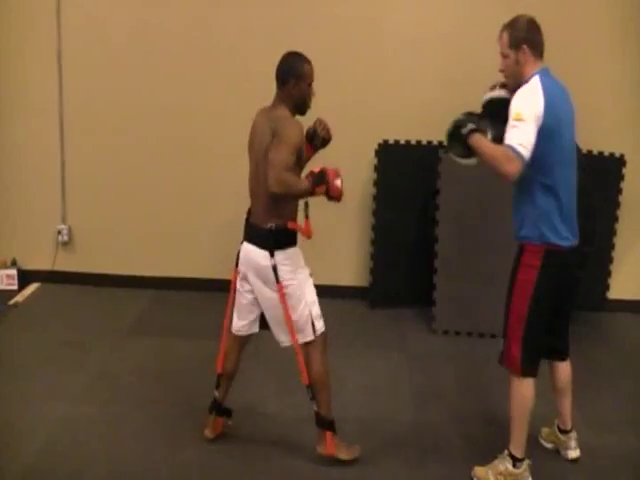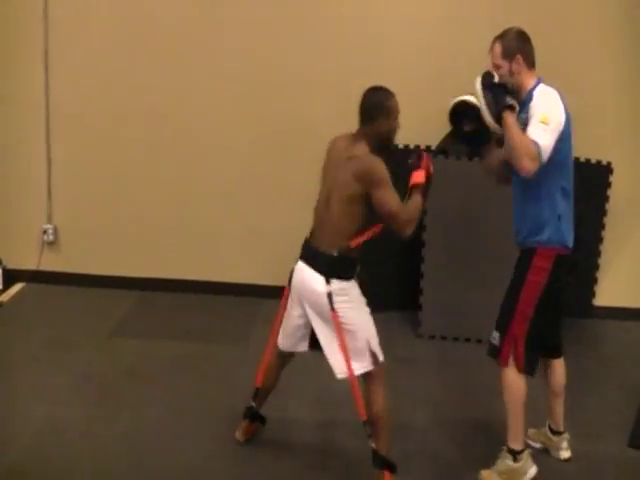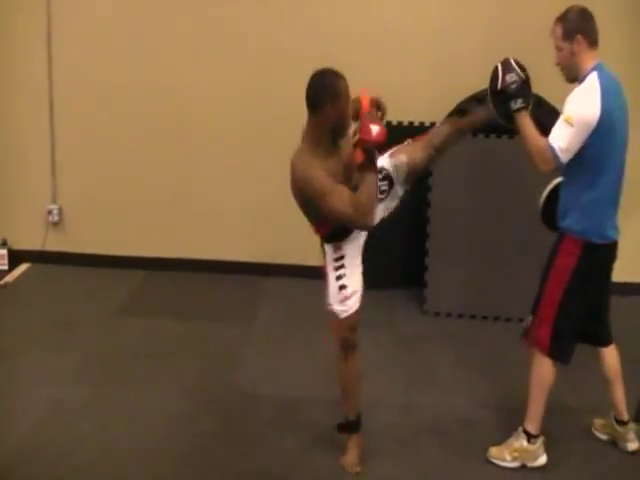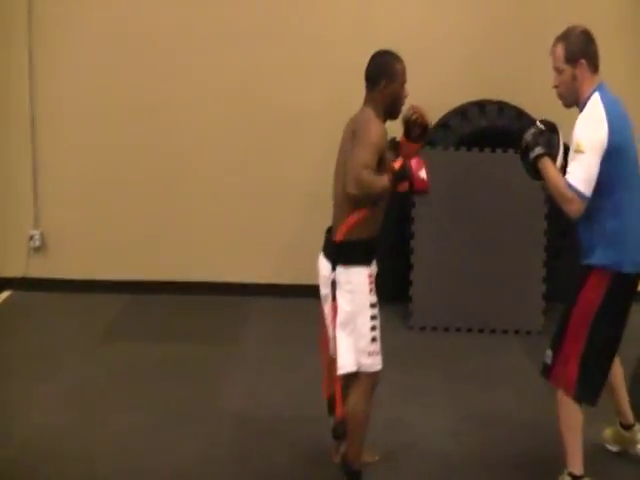
dt=1s
person 1, frame 1
left shoulder: (530, 95)
right shoulder: (556, 91)
left elbow: (511, 166)
left wrist: (470, 134)
right wrist: (502, 122)
left hip: (541, 243)
right hip: (565, 239)
left knee: (521, 353)
right knee: (555, 343)
right ankle: (566, 433)
person 1, frame 2
left shoulder: (546, 101)
right shoulder: (527, 105)
left elbow: (529, 165)
right elbow: (501, 174)
left wrist: (504, 112)
right wrist: (485, 142)
left hip: (546, 245)
right hip: (546, 242)
left knee: (510, 349)
right knee: (548, 343)
right ankle: (558, 434)
person 1, frame 3
left shoulder: (588, 94)
left elbow: (547, 160)
left wrist: (518, 107)
right wrist: (566, 187)
left hip: (581, 234)
right hip: (601, 230)
left knee: (545, 335)
right knee: (596, 329)
left ankle: (529, 440)
person 1, frame 4
left shoulder: (592, 120)
left elbow: (573, 202)
left wrist: (540, 156)
right wrist: (554, 162)
left knee: (568, 369)
right knee: (600, 349)
person 2, frame 1
left shoulder: (262, 118)
right shoulder: (287, 125)
right elbow: (278, 184)
left wrist: (312, 144)
right wrist: (319, 181)
left hip: (251, 243)
right hip: (277, 250)
left knee: (239, 334)
right knee: (314, 341)
left ankle: (216, 417)
right ankle: (328, 438)
person 2, frame 2
left shoulder: (339, 144)
right shoulder: (370, 166)
right elbow: (405, 226)
right wrist: (419, 182)
left hip: (306, 267)
right hip: (334, 281)
left knee: (284, 351)
right knee: (374, 373)
left ankle: (250, 421)
person 2, frame 3
left shoulder: (327, 126)
right shoulder: (307, 170)
left elbow: (355, 104)
right elbow: (358, 214)
left wrist: (367, 108)
right wrist: (367, 160)
right hip: (343, 238)
left knee: (429, 146)
right knee: (346, 334)
left ankle: (481, 114)
right ankle: (352, 432)
person 2, frame 4
left shoulder: (363, 124)
right shoulder: (371, 128)
left elbow: (368, 174)
right elbow: (354, 185)
left wrist: (410, 140)
right wrist: (400, 175)
left hip: (341, 257)
right hip: (351, 265)
left knee: (347, 364)
right knee: (364, 376)
